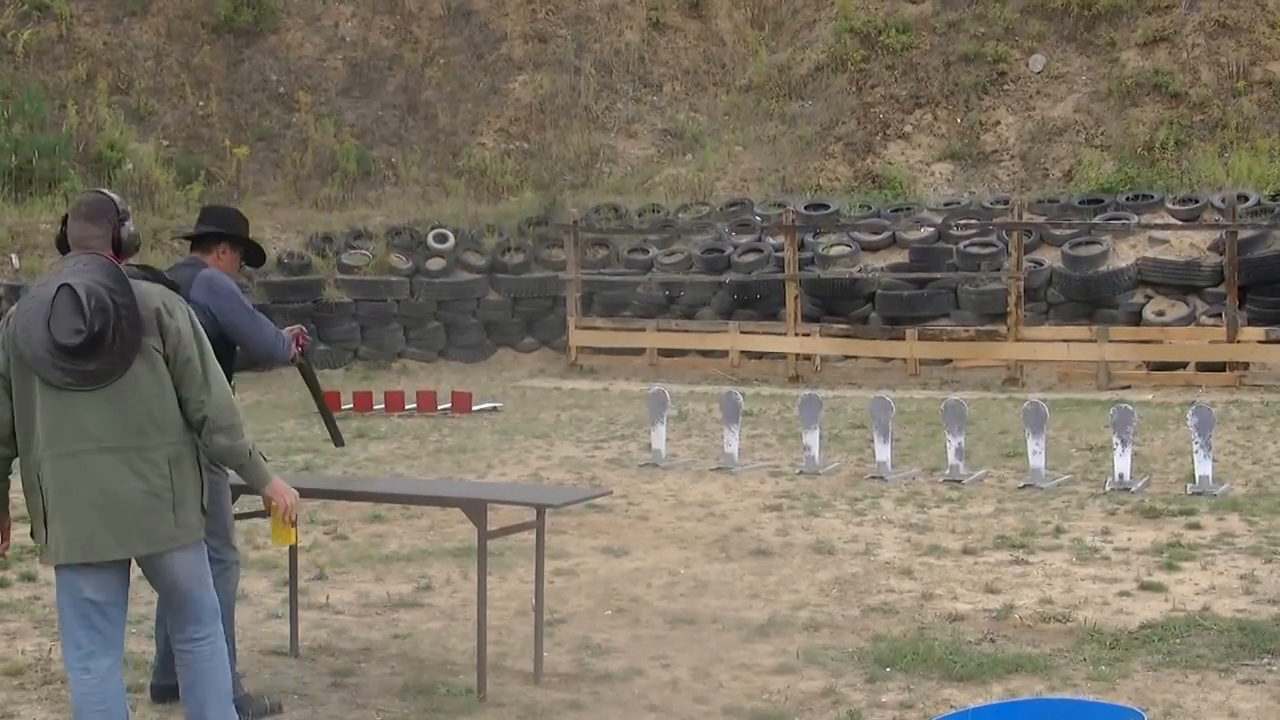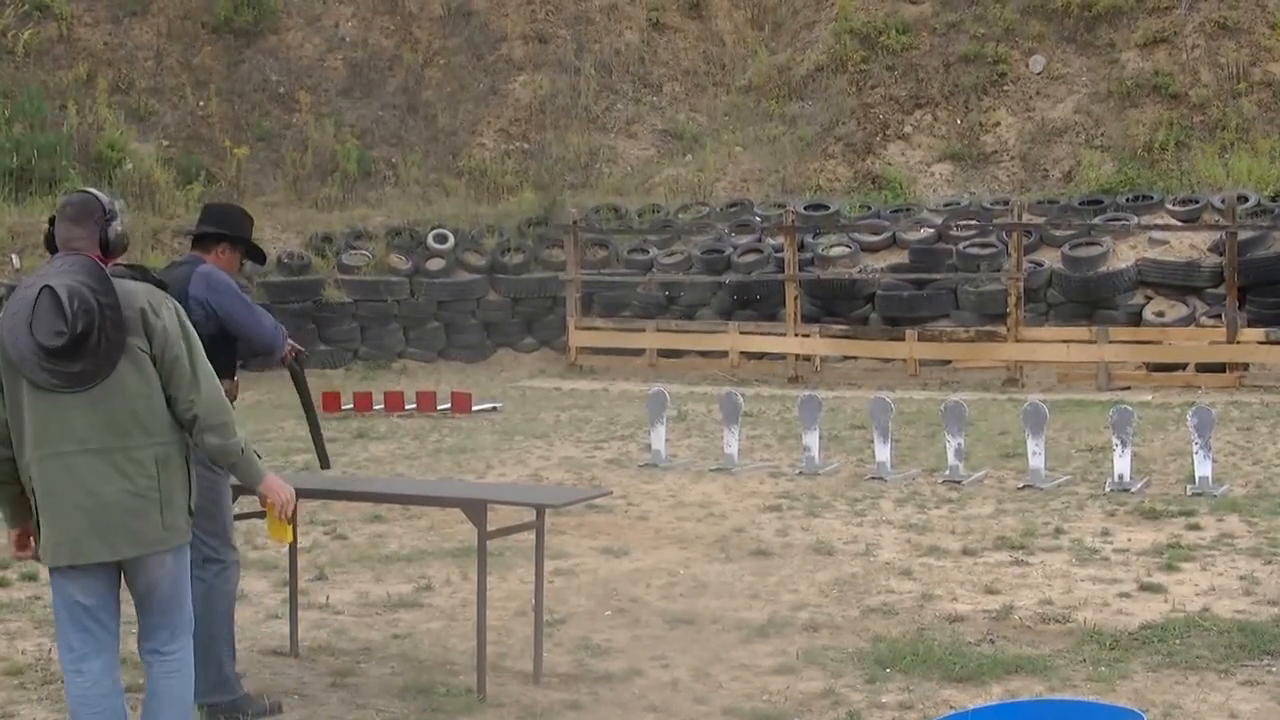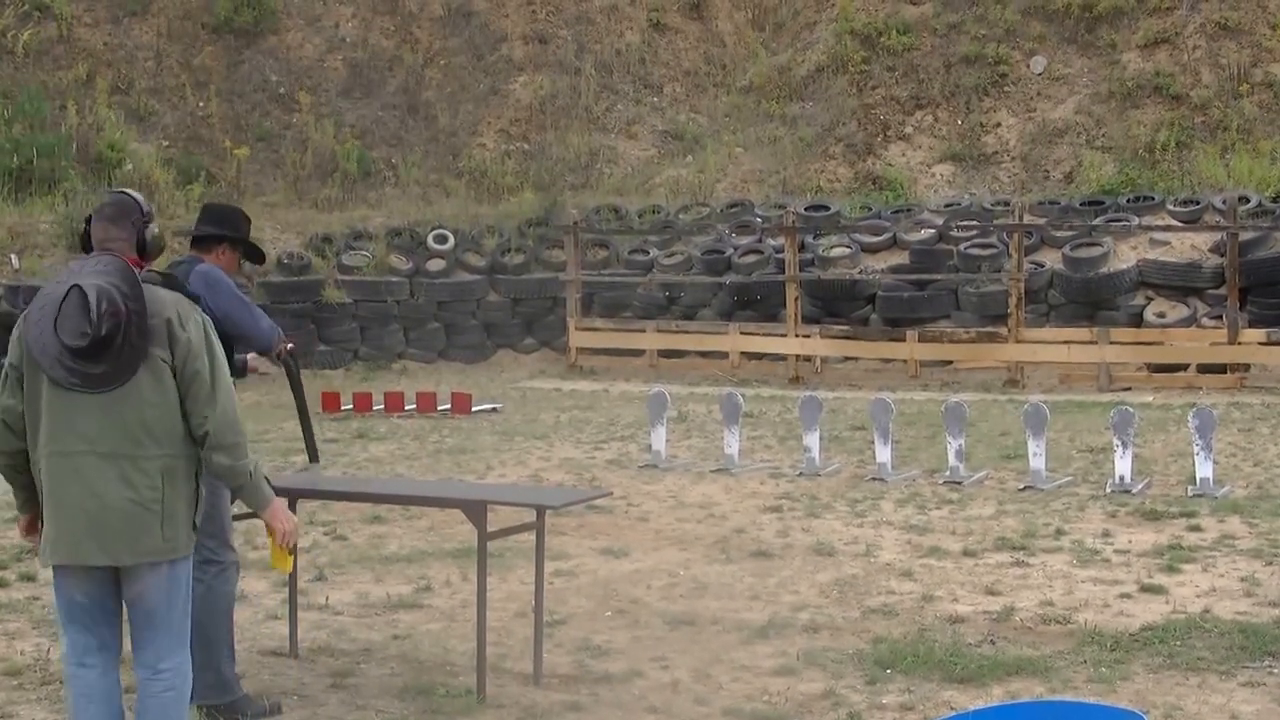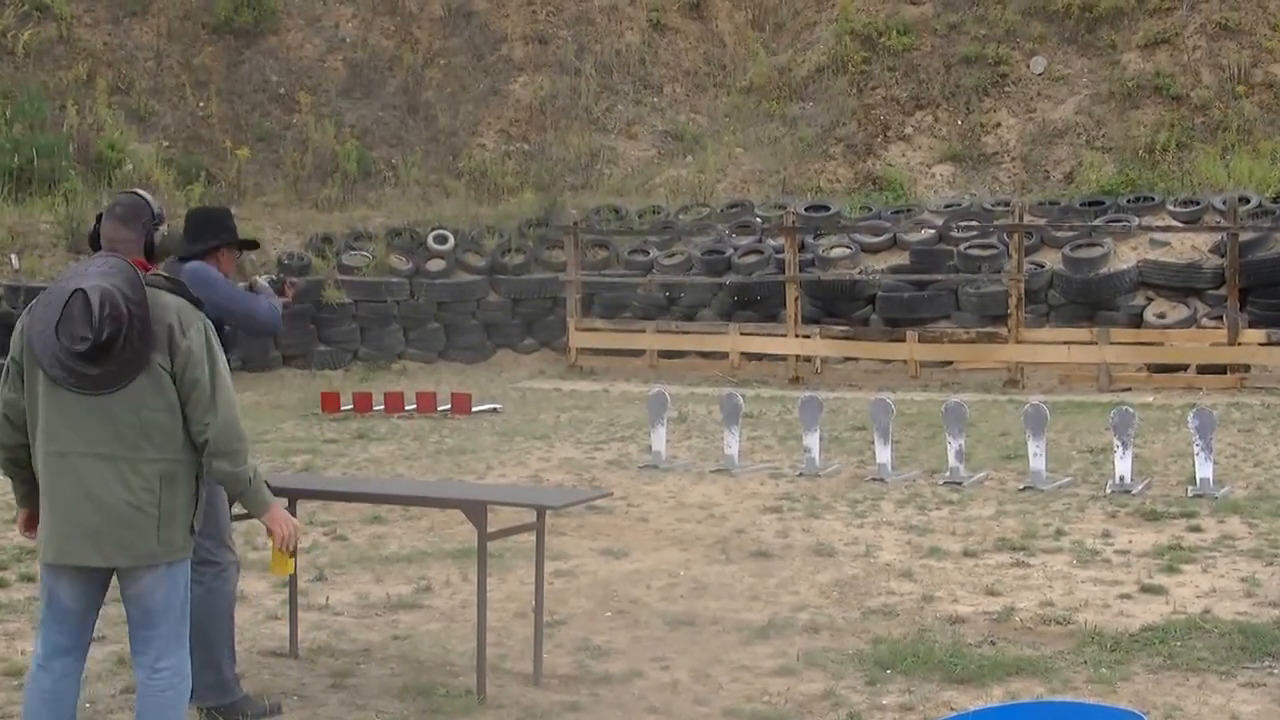
dt=0.4s
person 1, frame 1
right shoulder: (159, 305)
right elbow: (211, 409)
right wrist: (263, 479)
left hip: (76, 516)
right hip: (163, 506)
left knee: (92, 656)
right knee: (197, 630)
person 1, frame 2
right shoulder: (147, 305)
right elbow: (201, 407)
right wrist: (257, 476)
left hip: (68, 518)
right hip: (151, 509)
left knee: (87, 659)
right knee: (168, 646)
person 1, frame 3
right shoulder: (174, 314)
right elbow: (216, 425)
right wrist: (263, 500)
left hip: (72, 519)
right hip: (154, 517)
left knee: (88, 656)
right knee: (162, 659)
person 1, frame 4
right shoulder: (177, 318)
right elbow: (215, 429)
right wrist: (263, 504)
left hip: (68, 517)
right hip: (152, 518)
left knee: (57, 652)
right knee: (159, 658)
person 2, frame 1
left shoulder: (167, 283)
right shoulder: (209, 283)
right elbow: (263, 344)
left wrist: (277, 338)
right wrist: (287, 346)
right knee: (216, 560)
left ankle: (171, 675)
person 2, frame 2
left shoulder: (170, 280)
right shoulder: (206, 278)
right elbow: (264, 333)
left wrist: (265, 348)
right wrist: (279, 345)
left knee: (183, 556)
right knee: (215, 561)
person 2, frame 3
left shoulder: (167, 280)
right shoulder: (204, 276)
right elbow: (260, 332)
left wrist: (243, 363)
right wrist: (274, 343)
right knee: (214, 561)
person 2, frame 4
left shoulder: (173, 283)
right shoulder: (199, 275)
right elbow: (263, 320)
left wrist: (258, 300)
right wrist: (269, 298)
right knee: (213, 562)
